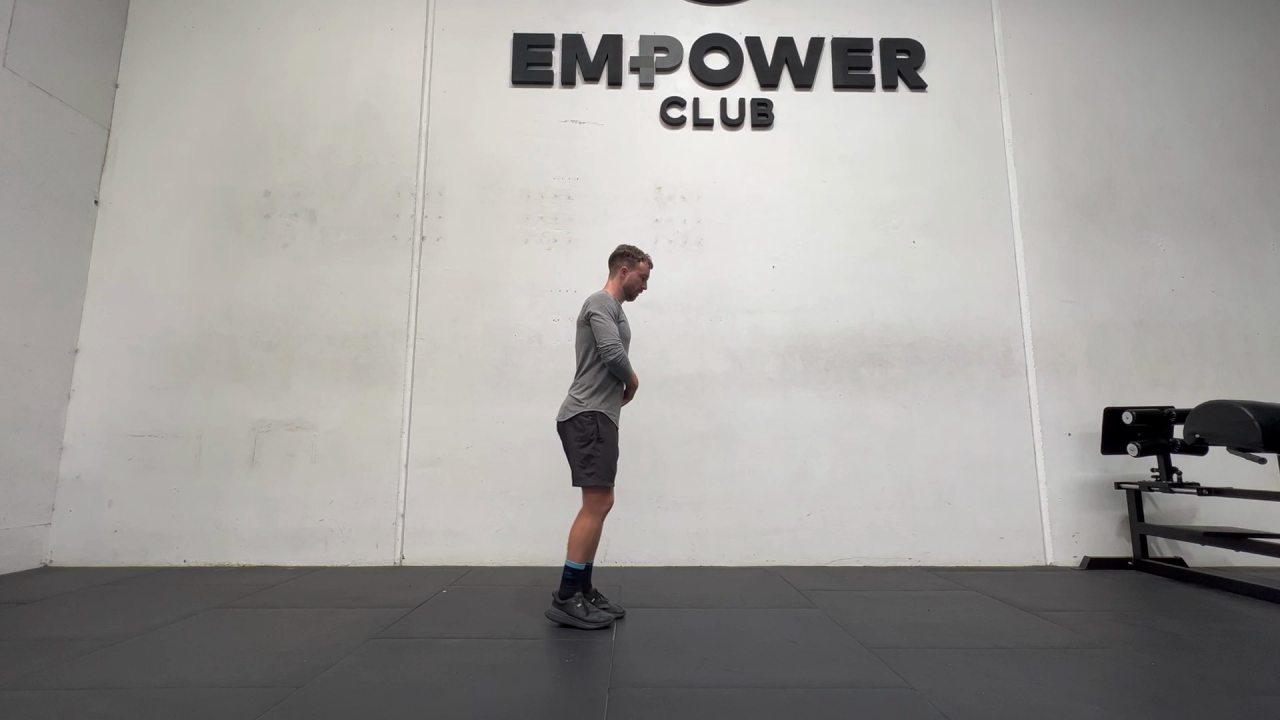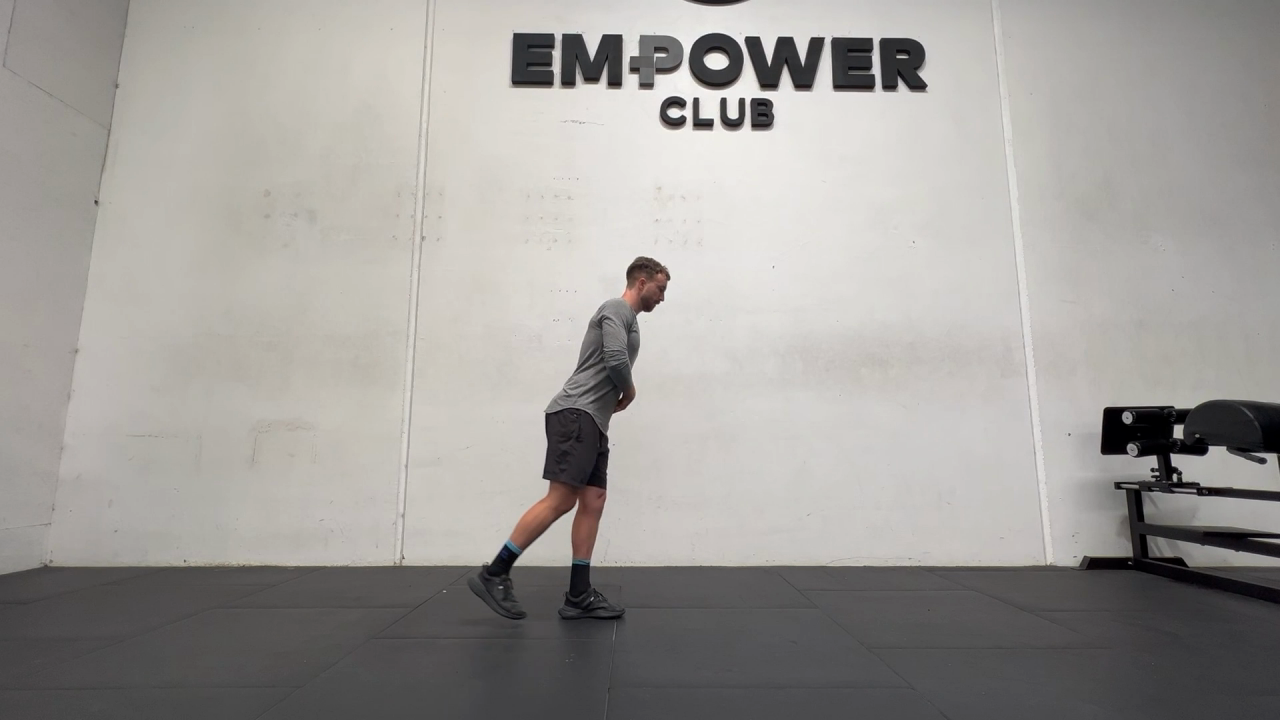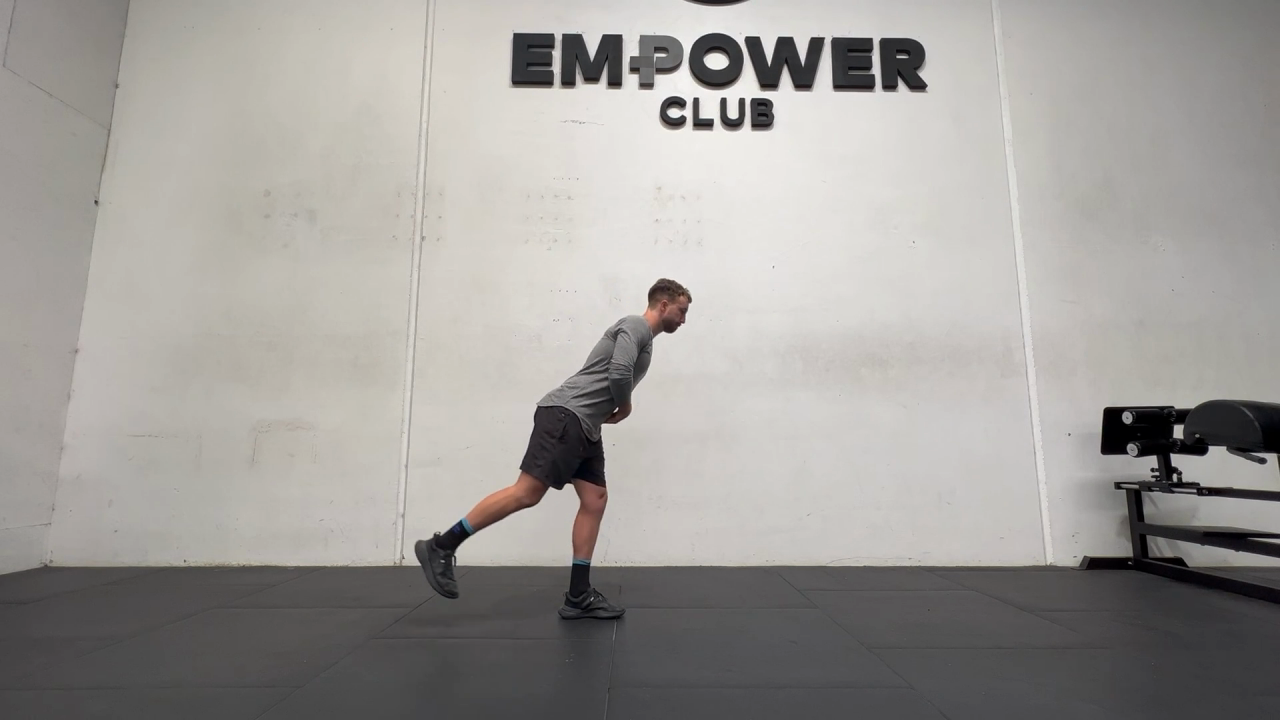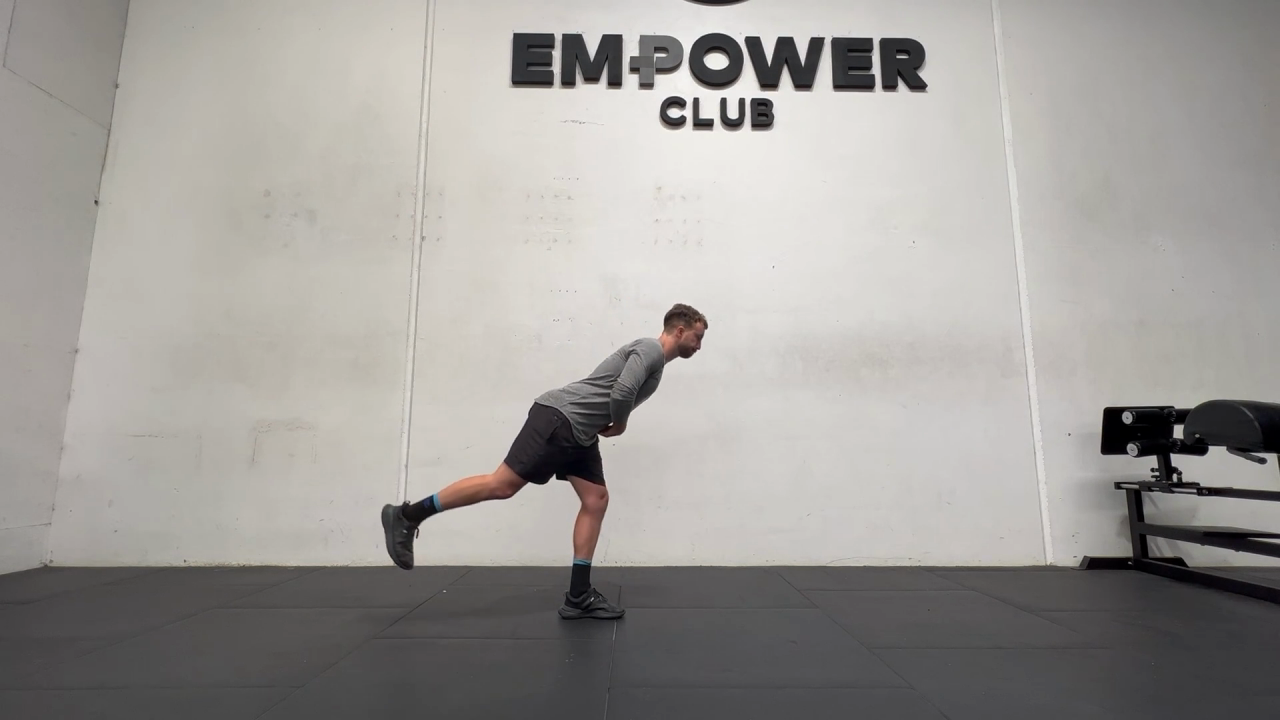
dt=0.5s
person 1, frame 1
left shoulder: (611, 308)
right shoulder: (600, 303)
right elbow: (612, 355)
left wrist: (625, 383)
right wrist: (632, 380)
left hip: (599, 417)
right hip: (588, 416)
left knee: (599, 504)
right knee: (597, 503)
left ankle: (581, 592)
right ankle: (566, 596)
person 1, frame 2
left shoulder: (625, 318)
right shoulder: (617, 309)
right elbow: (615, 361)
left wrist: (621, 394)
right wrist: (629, 391)
left hip: (592, 420)
right hip: (575, 414)
left knee: (593, 502)
right knee: (560, 500)
left ankle: (579, 594)
right ankle: (494, 575)
person 1, frame 3
left shoulder: (643, 338)
right shoulder: (635, 326)
right elbow: (618, 373)
left wrist: (616, 408)
right wrist: (625, 407)
left hip: (585, 427)
right hip: (565, 415)
left knee: (595, 501)
right knee: (526, 493)
left ankle: (579, 595)
right ankle: (441, 547)
person 1, frame 4
left shoulder: (654, 361)
right shoulder: (650, 349)
right elbow: (622, 393)
left wrist: (612, 424)
right wrist: (620, 425)
left hip: (579, 432)
right hip: (559, 418)
left knee: (596, 501)
right knee: (502, 485)
left ankle: (579, 595)
right ankle: (408, 516)
